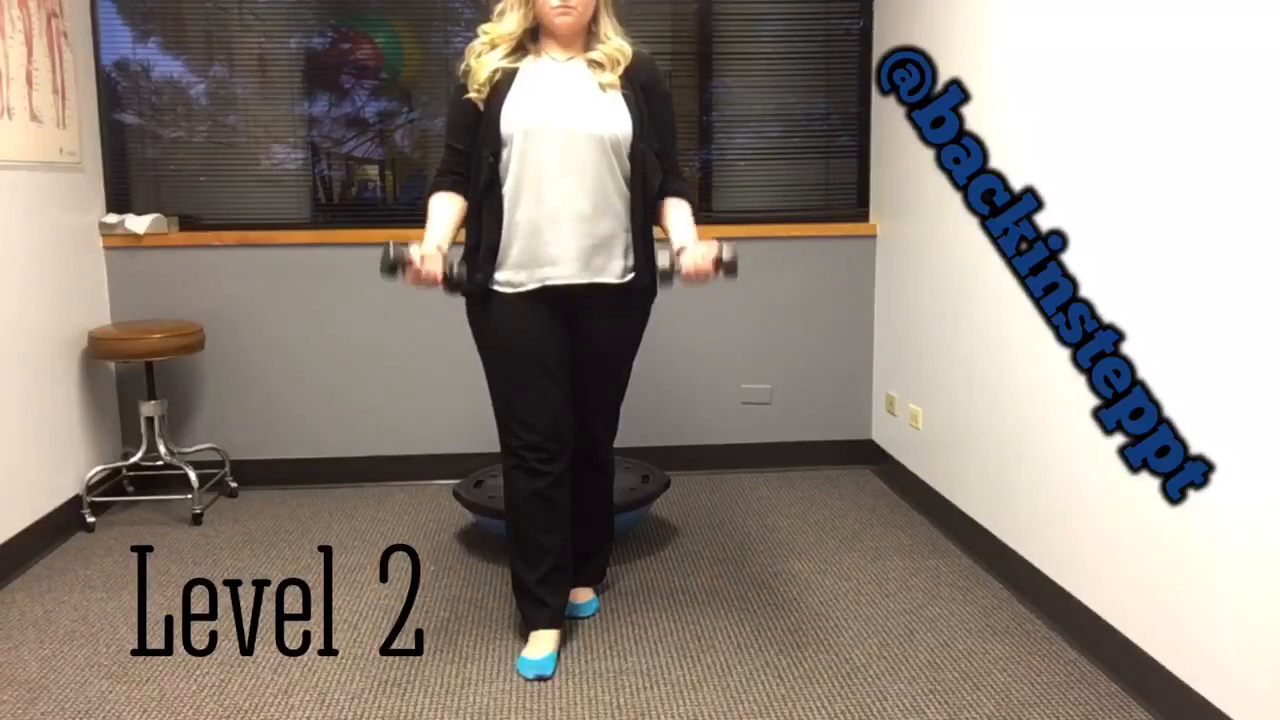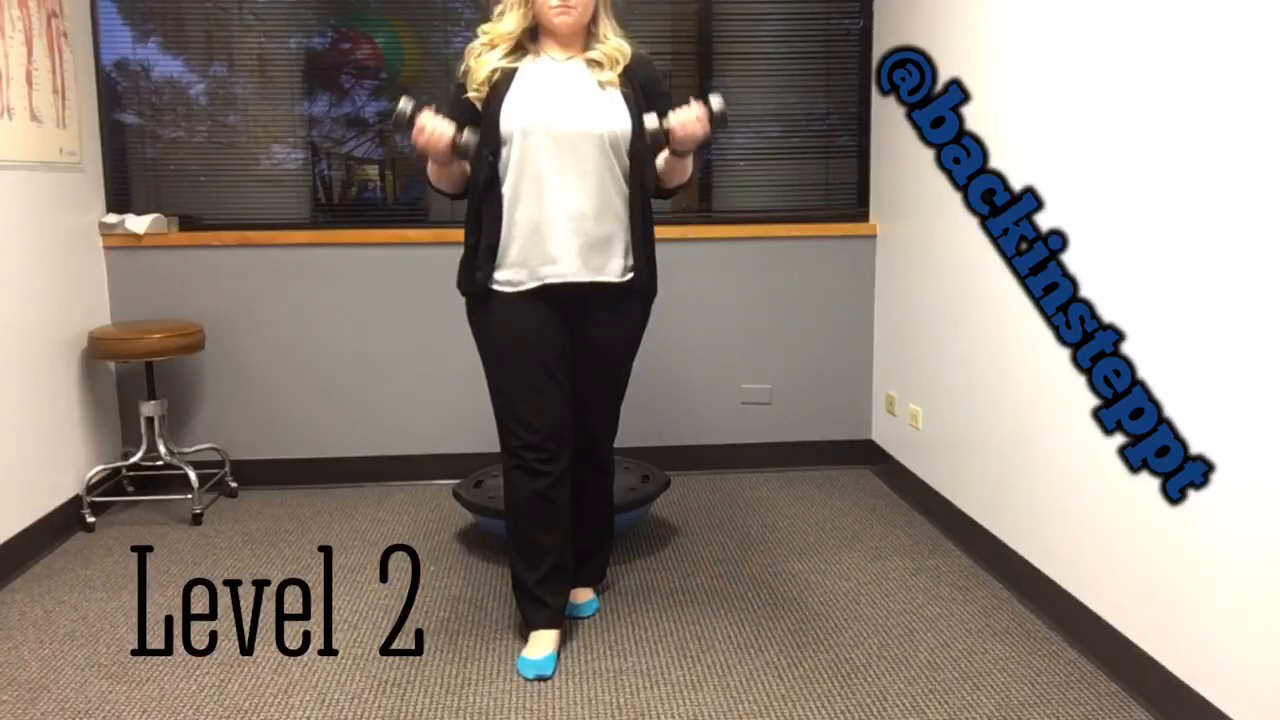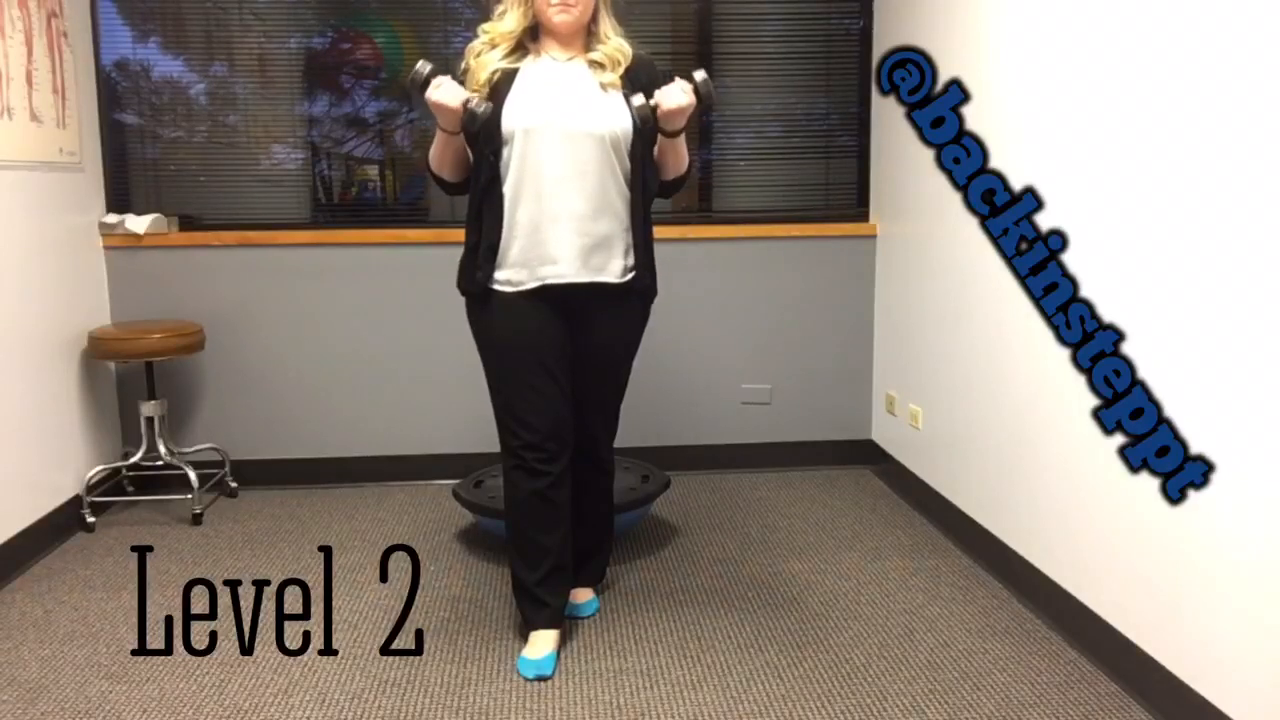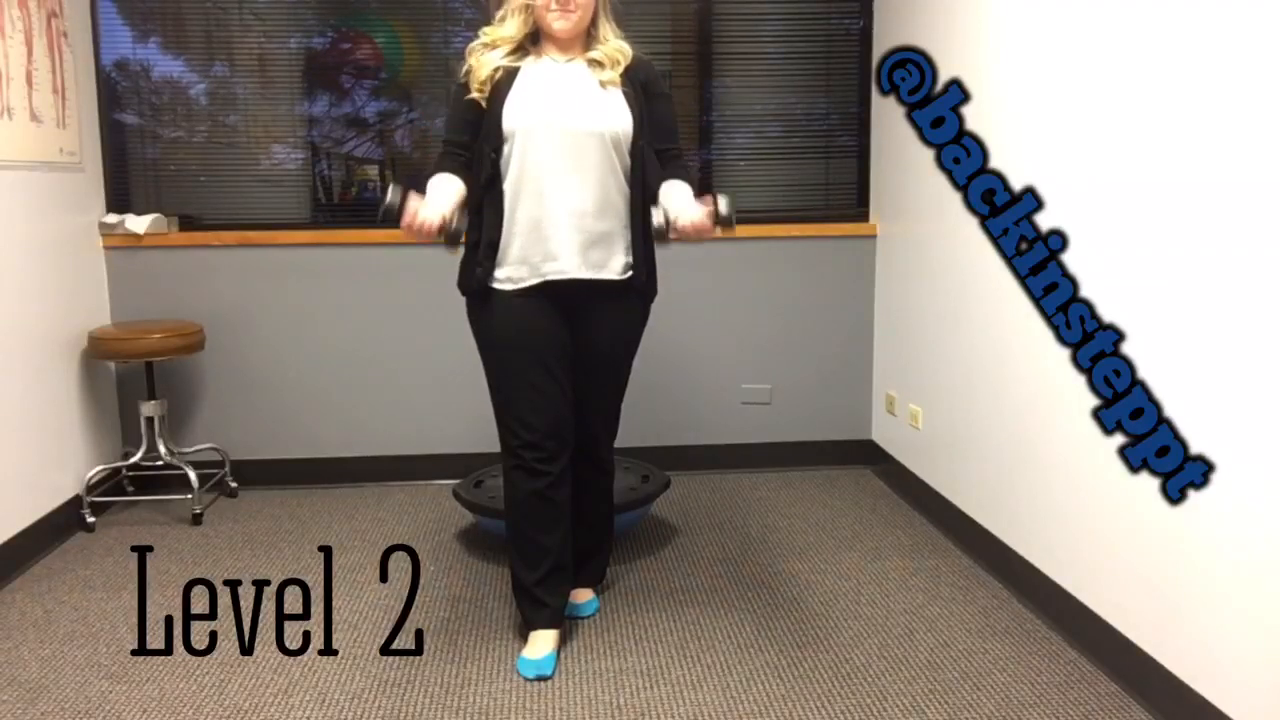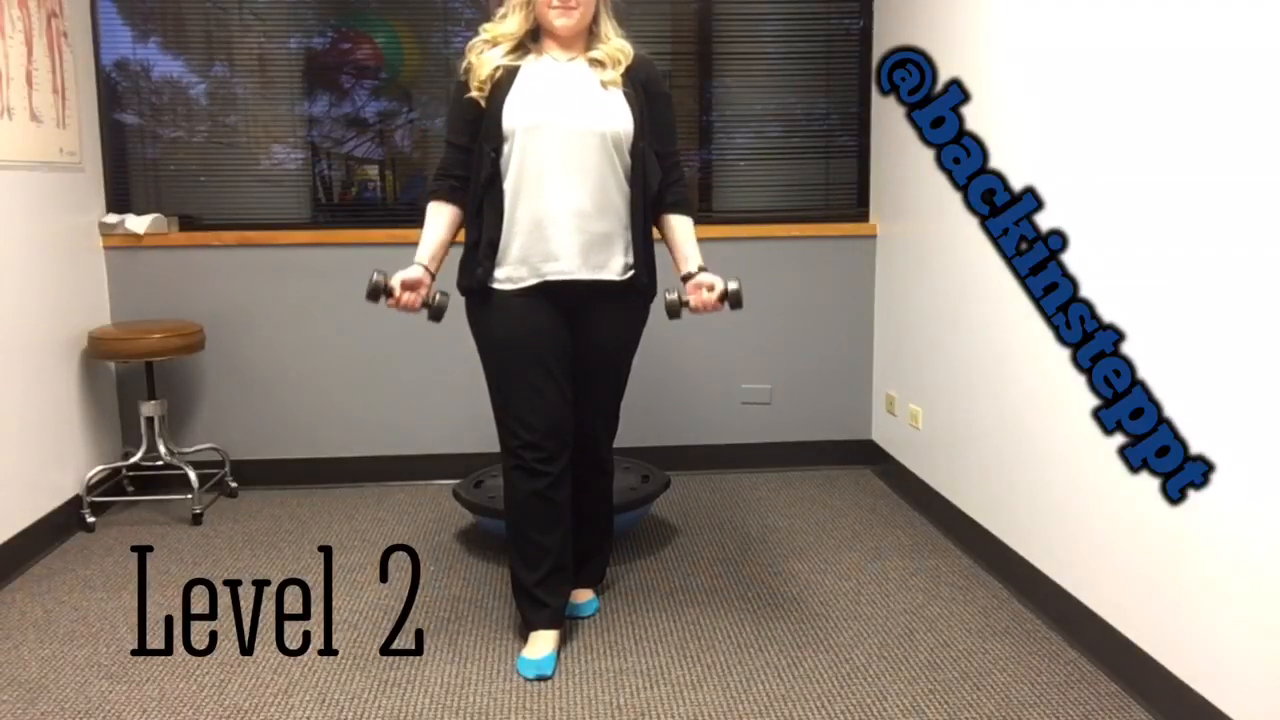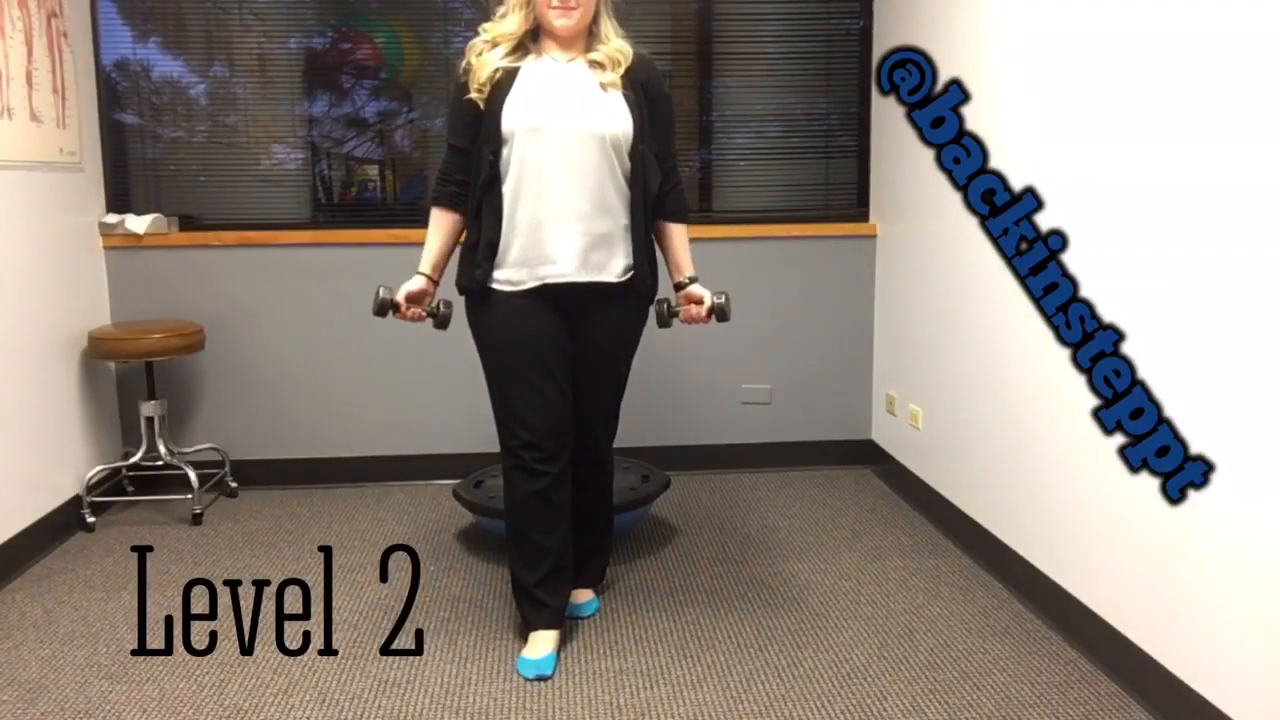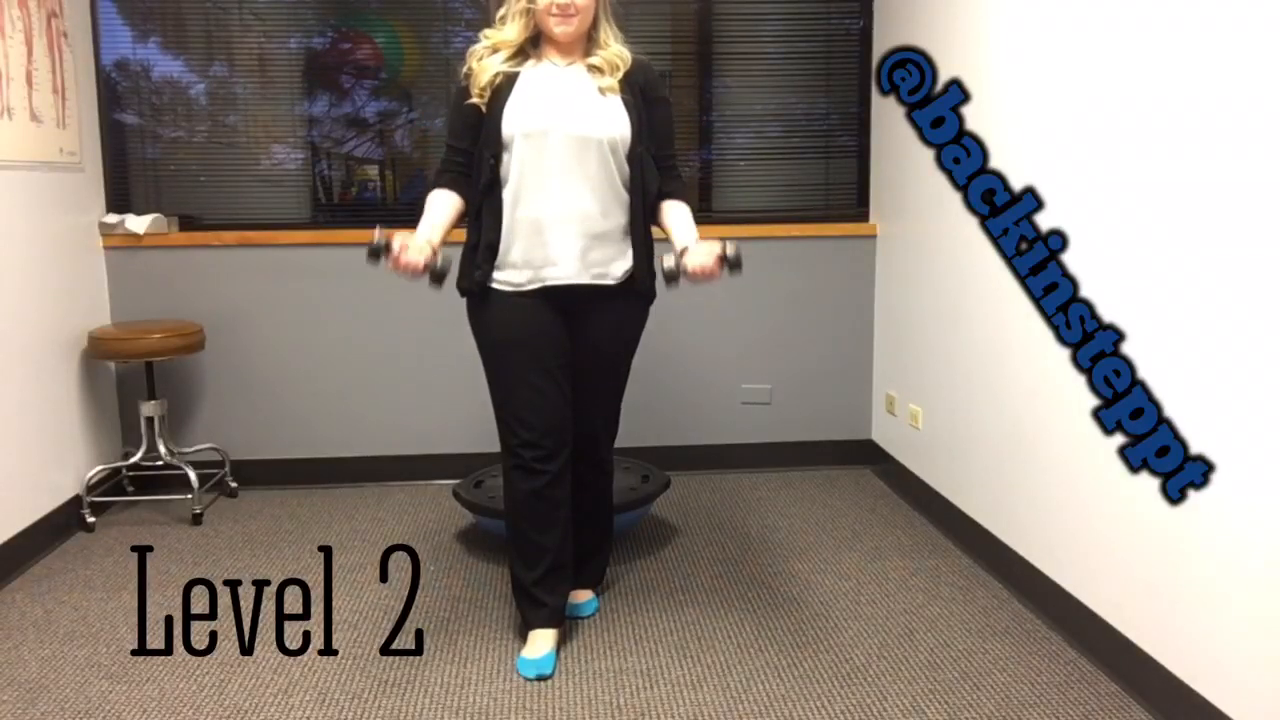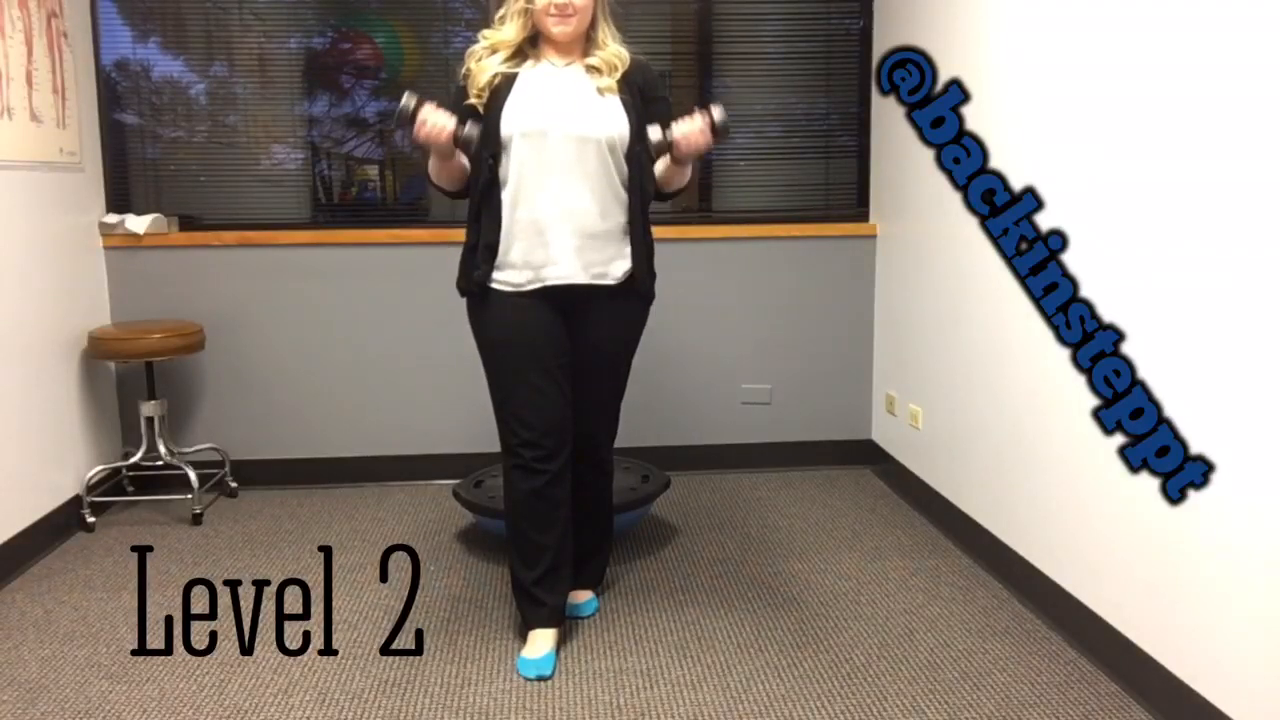
dt=0.3s
person 1, frame 1
left shoulder: (635, 73)
right shoulder: (488, 70)
left elbow: (664, 177)
right elbow: (458, 171)
left wrist: (685, 239)
right wrist: (435, 236)
left hip: (611, 289)
right hip: (513, 291)
left knee: (593, 439)
right knee: (533, 448)
left ankle: (584, 575)
right ankle: (541, 616)
person 1, frame 2
left shoulder: (633, 72)
right shoulder: (488, 68)
left elbow: (662, 179)
right elbow: (457, 175)
left wrist: (684, 146)
right wrist: (437, 149)
left hip: (610, 288)
right hip: (514, 289)
left knee: (593, 438)
right knee: (532, 446)
left ankle: (584, 575)
right ankle: (542, 614)
person 1, frame 3
left shoulder: (633, 72)
right shoulder: (490, 68)
left elbow: (664, 177)
right elbow: (454, 173)
left wrist: (675, 131)
right wrist: (446, 129)
left hip: (611, 288)
right hip: (515, 289)
left knee: (593, 438)
right knee: (533, 447)
left ankle: (584, 575)
right ankle: (542, 615)
person 1, frame 4
left shoulder: (634, 74)
right shoulder: (490, 70)
left elbow: (666, 168)
right elbow: (456, 164)
left wrist: (685, 209)
right wrist: (435, 206)
left hip: (611, 286)
right hip: (515, 288)
left knee: (594, 438)
right knee: (533, 445)
left ankle: (585, 575)
right ankle: (542, 614)
person 1, frame 5
left shoulder: (635, 73)
right shoulder: (489, 69)
left elbow: (666, 181)
right elbow: (456, 177)
left wrist: (692, 268)
right wrist: (425, 264)
left hip: (611, 287)
right hip: (514, 288)
left knee: (593, 438)
right knee: (533, 446)
left ankle: (585, 576)
right ankle: (542, 615)
person 1, frame 6
left shoulder: (635, 73)
right shoulder: (489, 70)
left elbow: (664, 186)
right elbow: (456, 181)
left wrist: (685, 278)
right wrist: (427, 273)
left hip: (611, 289)
right hip: (514, 290)
left knee: (593, 440)
right knee: (533, 448)
left ankle: (584, 576)
right ankle: (543, 614)
person 1, frame 7
left shoulder: (635, 77)
right shoulder: (490, 73)
left elbow: (663, 177)
right elbow: (459, 172)
left wrist: (689, 240)
right wrist: (427, 235)
left hip: (610, 289)
right hip: (515, 290)
left knee: (592, 438)
right knee: (533, 446)
left ankle: (584, 577)
right ankle: (541, 615)
person 1, frame 8
left shoulder: (632, 77)
right shoulder: (489, 73)
left elbow: (660, 181)
right elbow: (457, 177)
left wrist: (684, 153)
right wrist: (439, 148)
left hip: (610, 289)
right hip: (514, 289)
left knee: (592, 439)
right knee: (532, 446)
left ankle: (583, 576)
right ankle: (541, 613)
